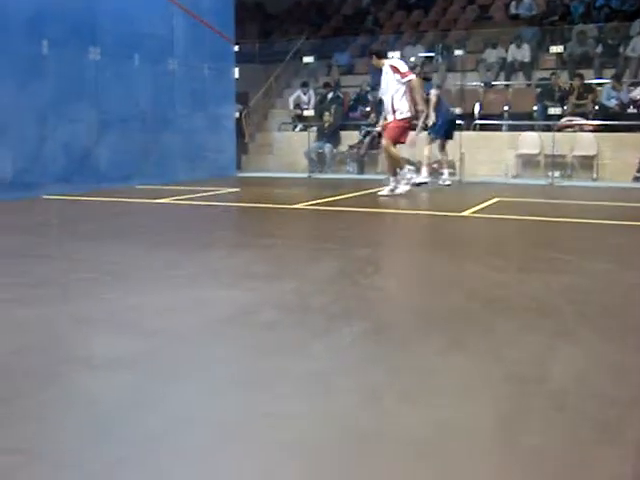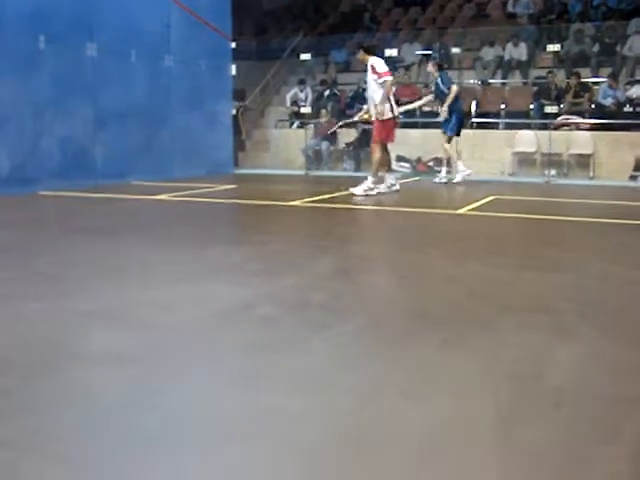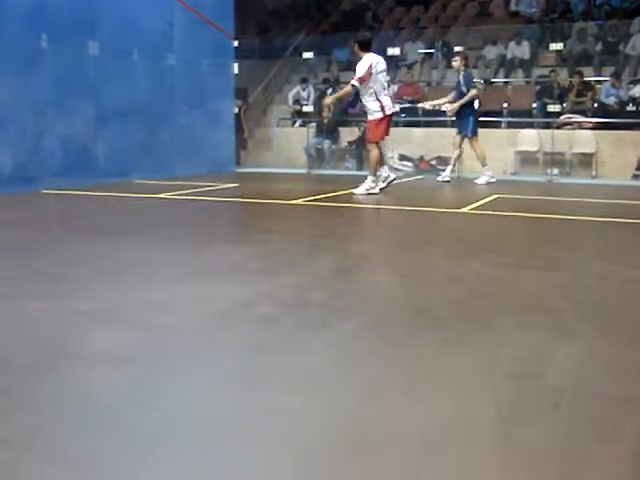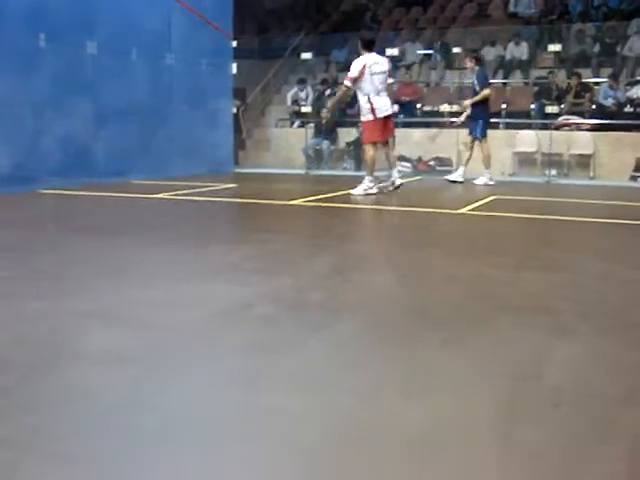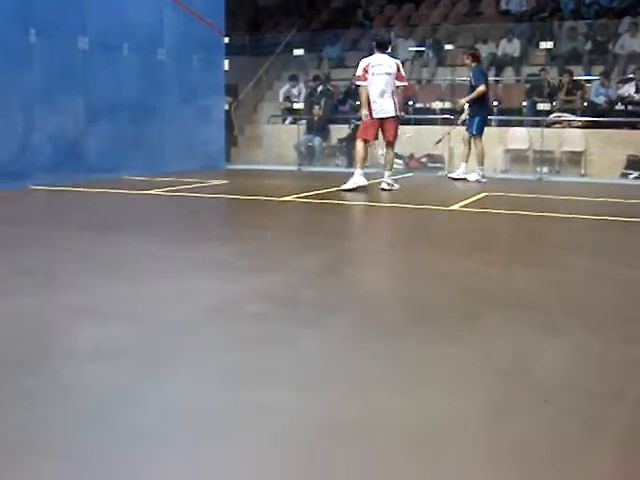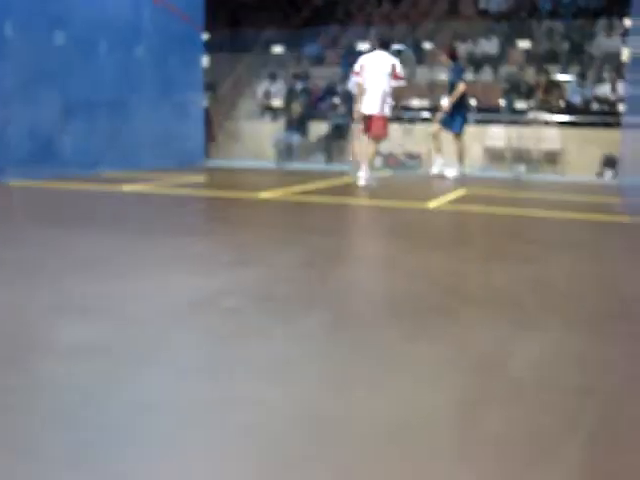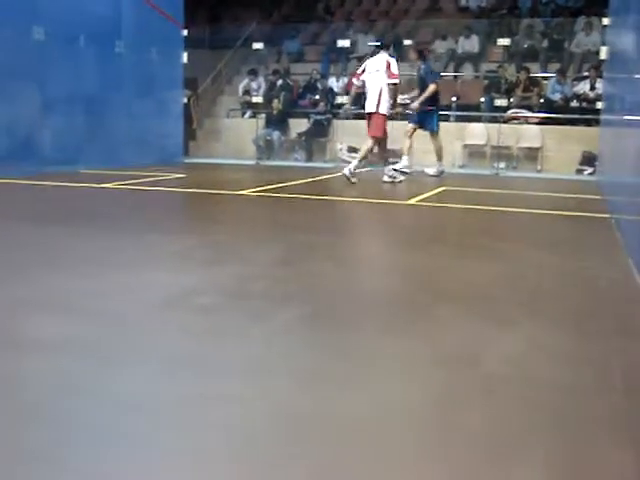
dt=0.3s
person 1, frame 1
left shoulder: (394, 64)
right shoulder: (385, 72)
left elbow: (413, 80)
left wrist: (419, 102)
right wrist: (383, 119)
left hip: (401, 115)
right hip: (392, 116)
left knee: (386, 144)
right knee: (387, 147)
left ankle: (404, 176)
right ankle: (394, 184)
person 1, frame 2
left shoulder: (374, 63)
right shoulder: (374, 64)
left elbow: (388, 81)
left wrist: (381, 107)
right wrist: (365, 111)
left hip: (384, 113)
right hip: (381, 113)
left knee: (376, 146)
right knee: (381, 147)
left ankle: (371, 183)
right ankle: (390, 181)
person 1, frame 3
left shoulder: (364, 63)
right shoulder: (379, 59)
left elbow: (353, 87)
left wrist: (333, 98)
left hip: (377, 110)
right hip: (384, 107)
left knee: (372, 145)
right knee: (375, 143)
left ankle: (371, 182)
right ankle: (385, 173)
person 1, frame 4
left shoulder: (359, 63)
right shoulder: (384, 61)
left elbow: (347, 87)
right elbow: (388, 85)
left wrist: (332, 103)
left hip: (372, 111)
right hip: (385, 108)
left knee: (369, 145)
right knee: (386, 143)
left ankle: (369, 183)
right ankle: (394, 176)
person 1, frame 5
left shoulder: (365, 62)
right shoulder: (396, 63)
left elbow: (363, 87)
right elbow: (400, 89)
left wrist: (363, 109)
right wrist: (400, 109)
left hip: (371, 110)
right hip: (390, 110)
left knee: (361, 141)
right knee: (390, 145)
left ankle: (359, 176)
right ankle: (387, 179)
person 1, frame 6
left shoulder: (364, 59)
right shoulder: (393, 62)
left elbow: (357, 83)
right elbow: (396, 86)
left wrist: (357, 105)
right wrist: (395, 105)
left hip: (366, 106)
right hip: (381, 108)
left knee: (369, 139)
right knee: (373, 141)
left ankle: (363, 171)
right ankle: (365, 174)
person 1, frame 7
left shoulder: (368, 62)
right shoulder: (389, 61)
left elbow: (356, 84)
right elbow: (392, 85)
left wrist: (349, 102)
right wrist: (394, 103)
left hip: (370, 105)
right hip: (380, 106)
left knee: (381, 139)
right knee: (373, 140)
right ankle: (352, 167)
person 2, frame 1
left shoulder: (427, 86)
right shoulder: (431, 86)
left elbow: (434, 93)
left wrist: (431, 112)
left hip: (442, 117)
right hip: (449, 118)
left knee: (428, 145)
right knee: (441, 148)
left ankle: (424, 174)
right ankle: (445, 176)
person 2, frame 2
left shoulder: (443, 76)
right shoulder: (437, 83)
left elbow: (455, 88)
right elbow: (426, 100)
left wrist: (446, 105)
right wrist: (407, 107)
left hip: (454, 112)
right hip: (449, 114)
left knee: (445, 143)
right knee: (446, 143)
left ankle: (462, 169)
right ankle: (443, 174)
person 2, frame 3
left shoulder: (466, 74)
right shoulder: (459, 77)
left elbow: (474, 92)
right elbow: (452, 97)
left wrist: (458, 104)
right wrist: (433, 103)
left hip: (469, 114)
right hip: (462, 116)
left knee: (473, 143)
right knee: (457, 143)
left ankle: (488, 173)
right ankle: (448, 173)
person 2, frame 4
left shoulder: (480, 73)
right shoulder: (477, 75)
left elbow: (487, 92)
left wrist: (470, 101)
right wrist: (465, 113)
left hip: (481, 115)
right hip: (476, 115)
left knee: (482, 142)
right knee: (470, 143)
left ankle: (488, 176)
right ankle: (460, 174)
person 2, frame 5
left shoulder: (476, 70)
right shoulder: (477, 70)
left elbow: (482, 88)
left wrist: (466, 99)
right wrist: (467, 108)
left hip: (479, 111)
right hip: (476, 111)
left knee: (476, 139)
right knee: (467, 139)
left ankle: (480, 173)
right ankle: (462, 170)
person 2, frame 6
left shoulder: (456, 68)
right shoulder: (453, 69)
left elbow: (462, 86)
left wrist: (449, 103)
right wrist: (445, 106)
left hip: (457, 109)
right hip: (451, 109)
left knee: (457, 137)
right knee: (436, 131)
left ankle: (459, 168)
right ankle: (439, 163)
person 2, frame 7
left shoulder: (426, 68)
right shoulder: (420, 68)
left elbow: (433, 87)
left wrist: (418, 101)
left hip: (430, 107)
right hip: (421, 107)
left knee: (434, 136)
right knee: (409, 131)
left ankle: (440, 166)
right ankle: (405, 163)
